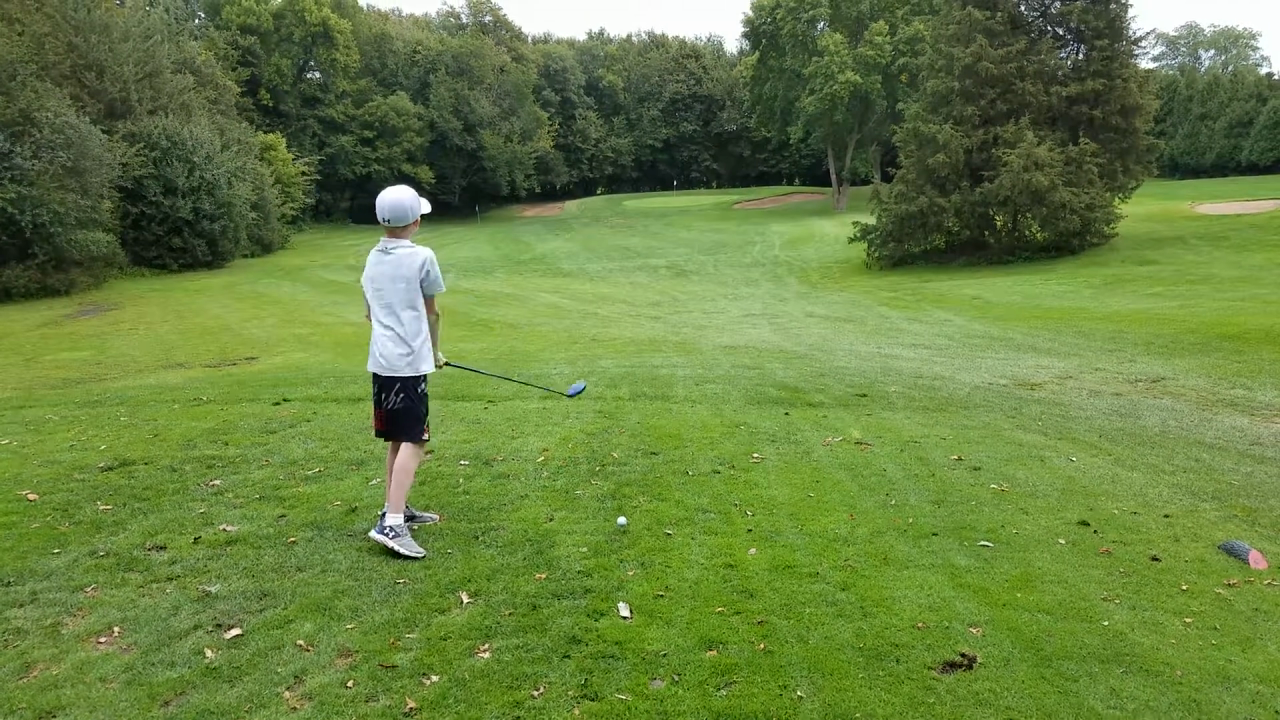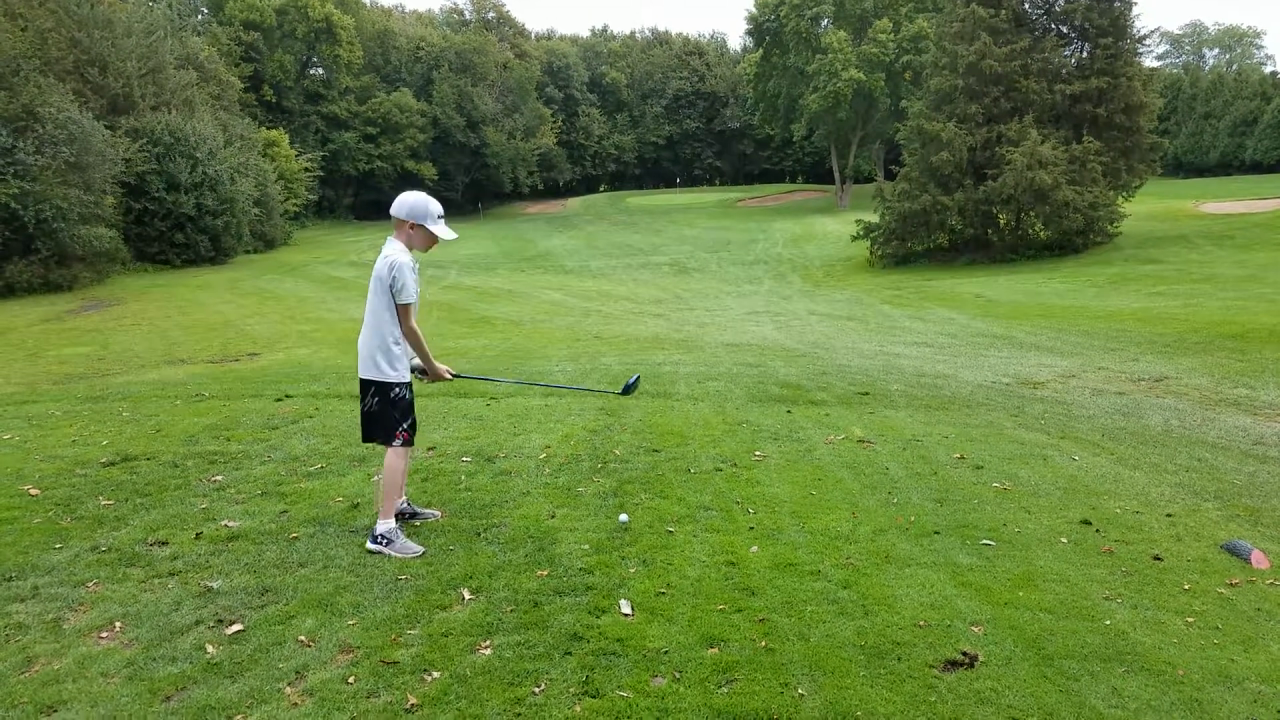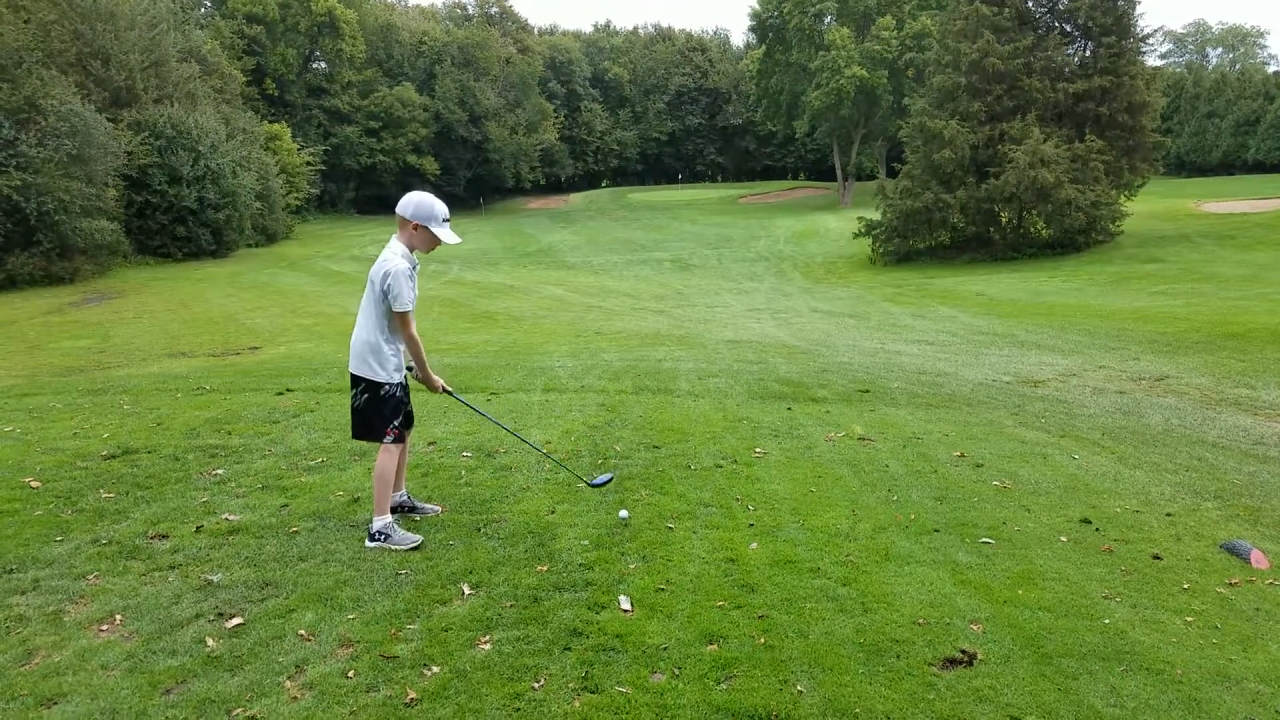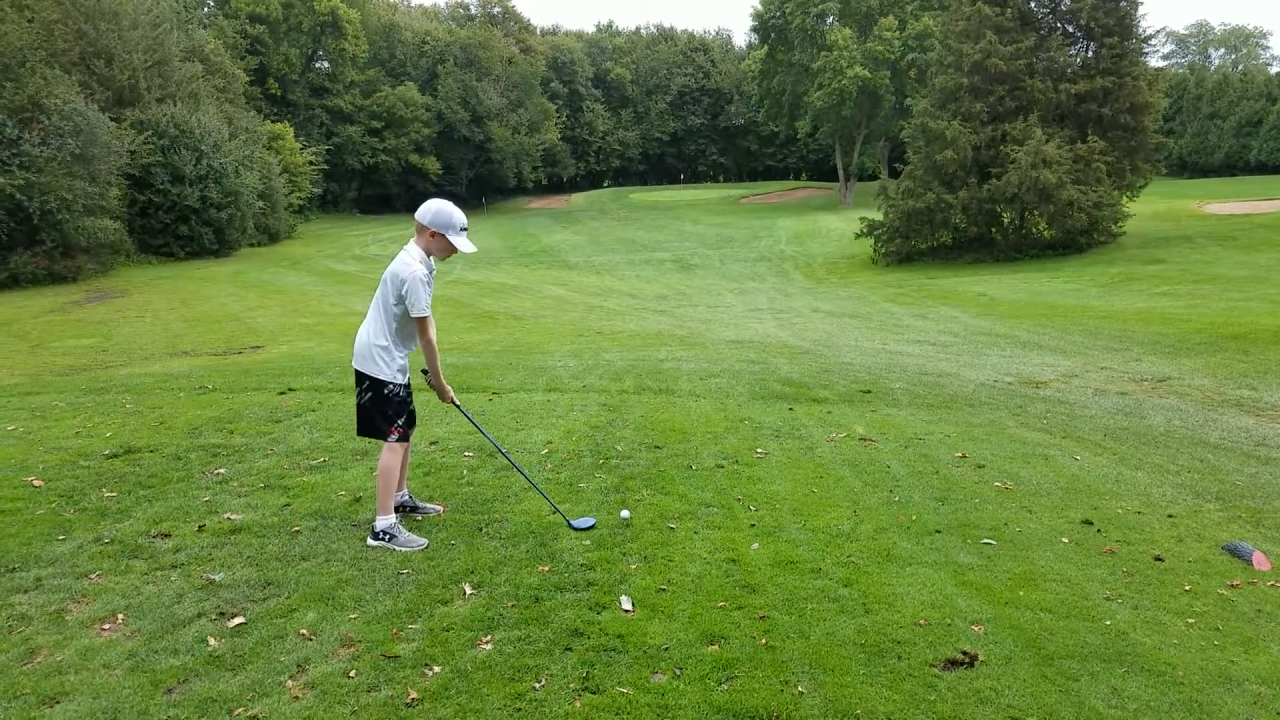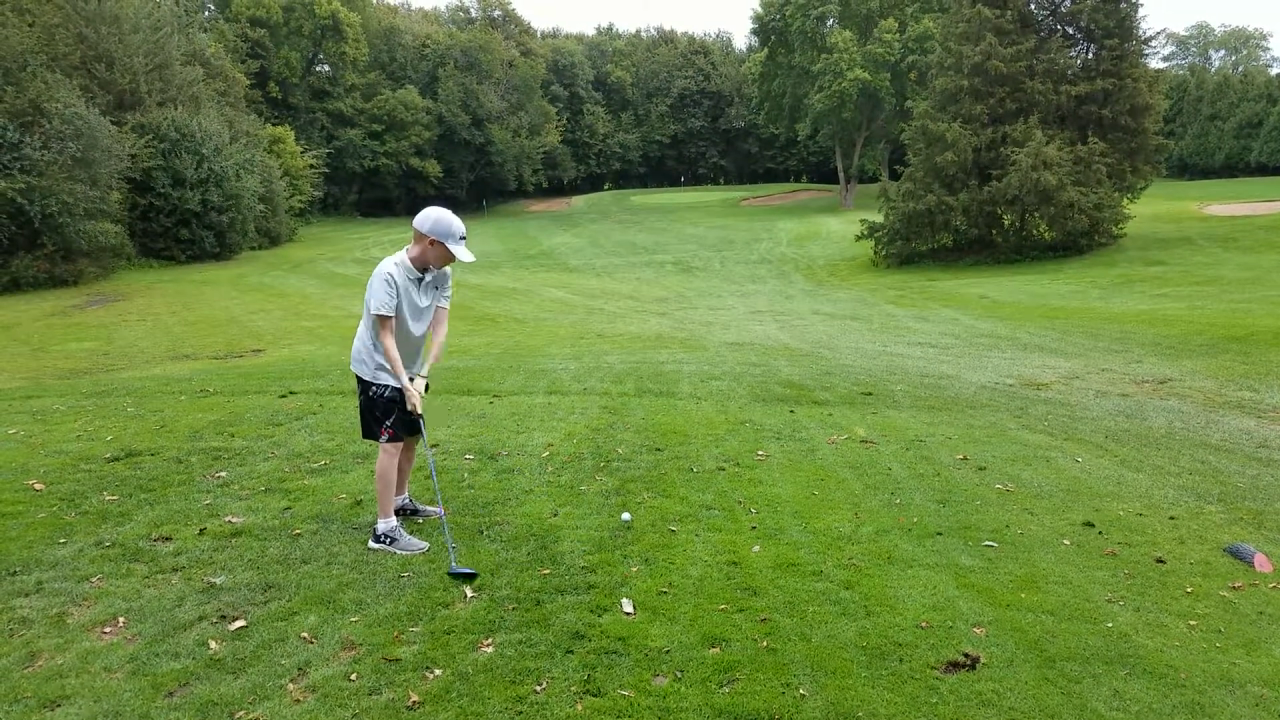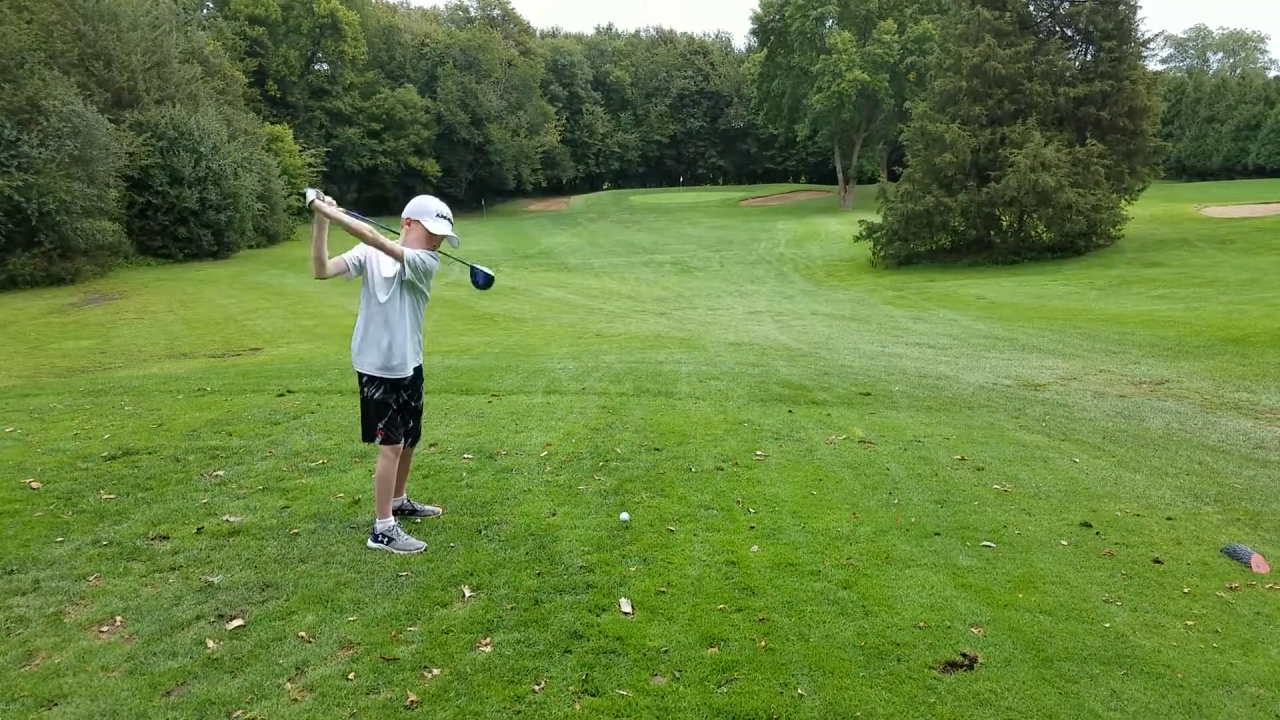
dt=0.5s
person 1, frame 1
left shoulder: (373, 258)
right shoulder: (422, 257)
right elbow: (431, 312)
right wrist: (433, 351)
left hip: (382, 360)
right hip: (408, 363)
left knee: (398, 438)
right knee: (412, 441)
left ankle: (395, 508)
right ankle: (391, 525)
person 1, frame 2
left shoulder: (390, 256)
right shoulder: (401, 262)
right elbow: (407, 326)
left wrist: (417, 361)
right wrist: (431, 365)
left hip: (385, 362)
right hip: (387, 367)
left knee: (402, 439)
right knee: (399, 444)
left ankle: (397, 504)
right ankle: (384, 531)
person 1, frame 3
left shoulder: (402, 258)
right shoulder: (397, 267)
right elbow: (407, 329)
left wrist: (417, 366)
right wrist: (427, 375)
left hip: (387, 360)
right hip: (376, 364)
left knee: (403, 429)
right knee: (390, 440)
left ankle: (398, 497)
right ankle: (380, 527)
person 1, frame 4
left shoulder: (419, 261)
right shoulder: (414, 272)
left elbow: (426, 325)
right elbow: (426, 334)
left wrist: (433, 373)
right wrist: (439, 382)
left hip: (391, 359)
right hip: (380, 362)
left knee: (406, 430)
right knee: (395, 439)
left ankle: (399, 497)
right ankle: (384, 526)
person 1, frame 5
left shoulder: (441, 275)
right shoulder: (388, 272)
left elbow: (440, 326)
right elbow: (385, 335)
left wrist: (423, 375)
right wrist: (405, 382)
left hip: (408, 369)
right hip: (380, 367)
left knee: (411, 435)
right knee: (391, 442)
left ankle: (400, 500)
right ankle: (385, 528)
person 1, frame 6
left shoulder: (425, 262)
right shoulder: (368, 253)
left elbow: (380, 242)
right elbow: (323, 271)
left wrist: (330, 212)
right wrist: (320, 226)
left hip: (408, 366)
right hip: (375, 365)
left knee: (408, 440)
right knee: (391, 444)
left ankle: (398, 500)
right ankle: (383, 528)
